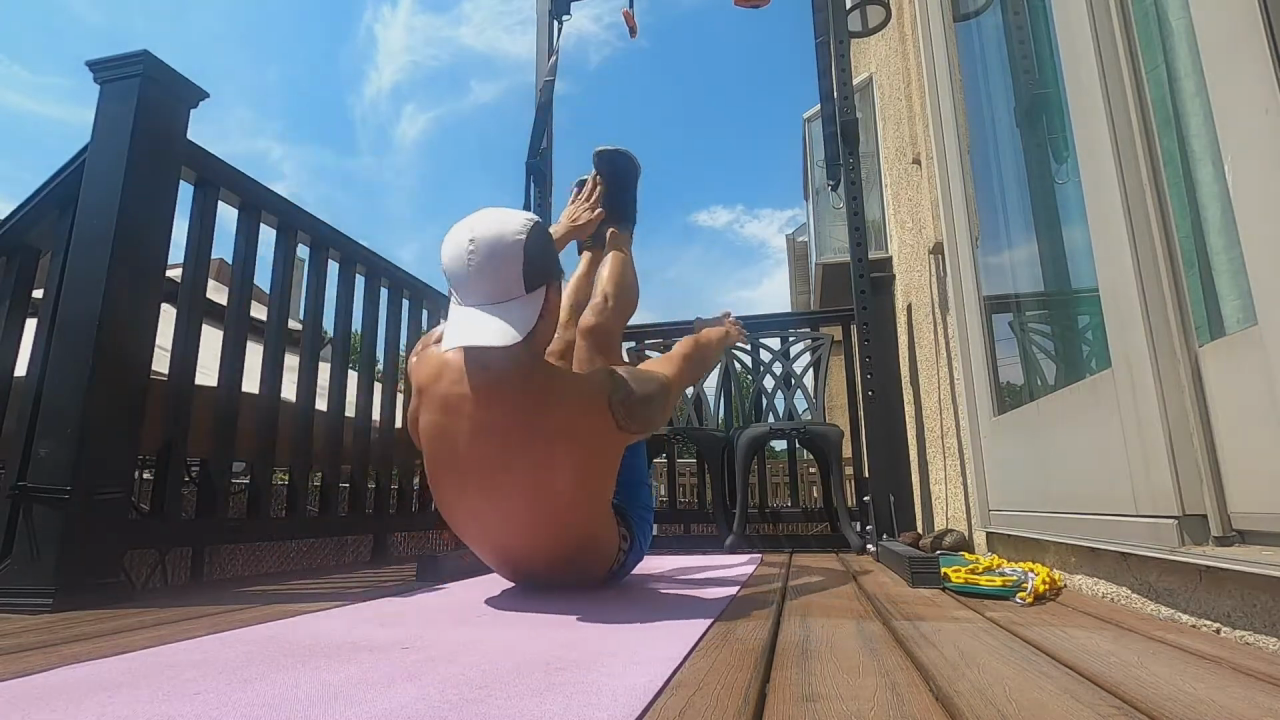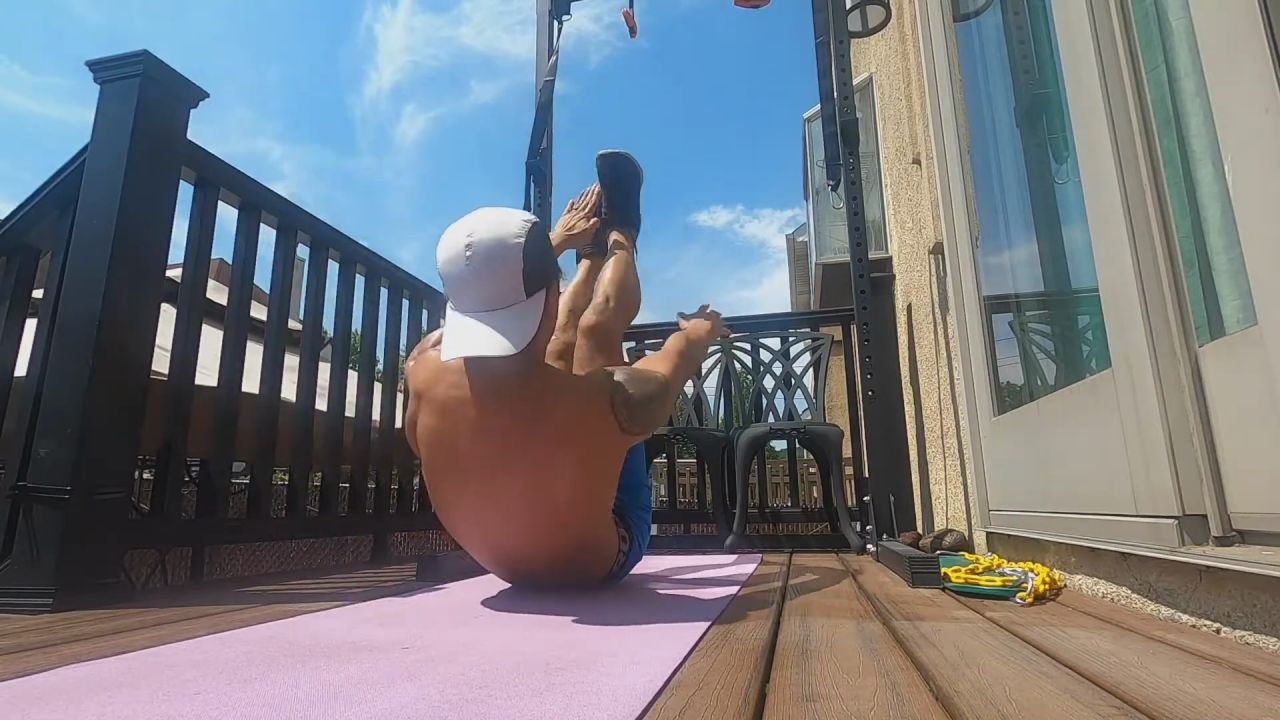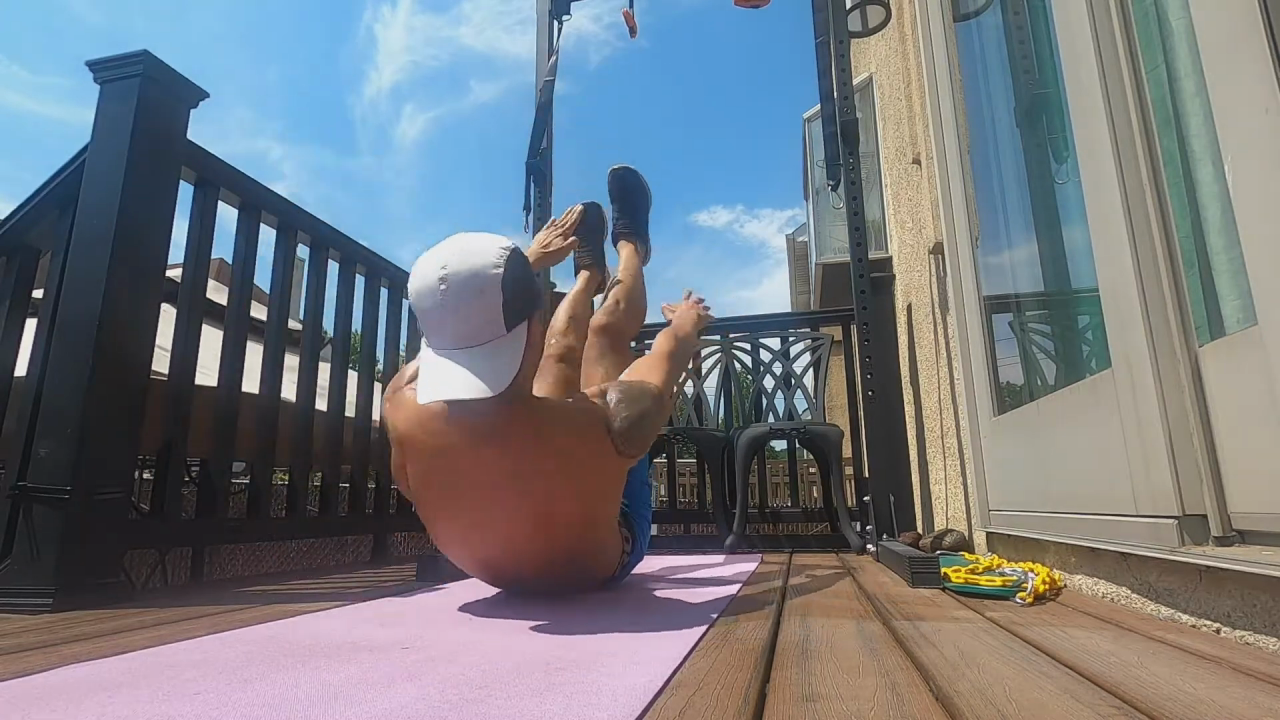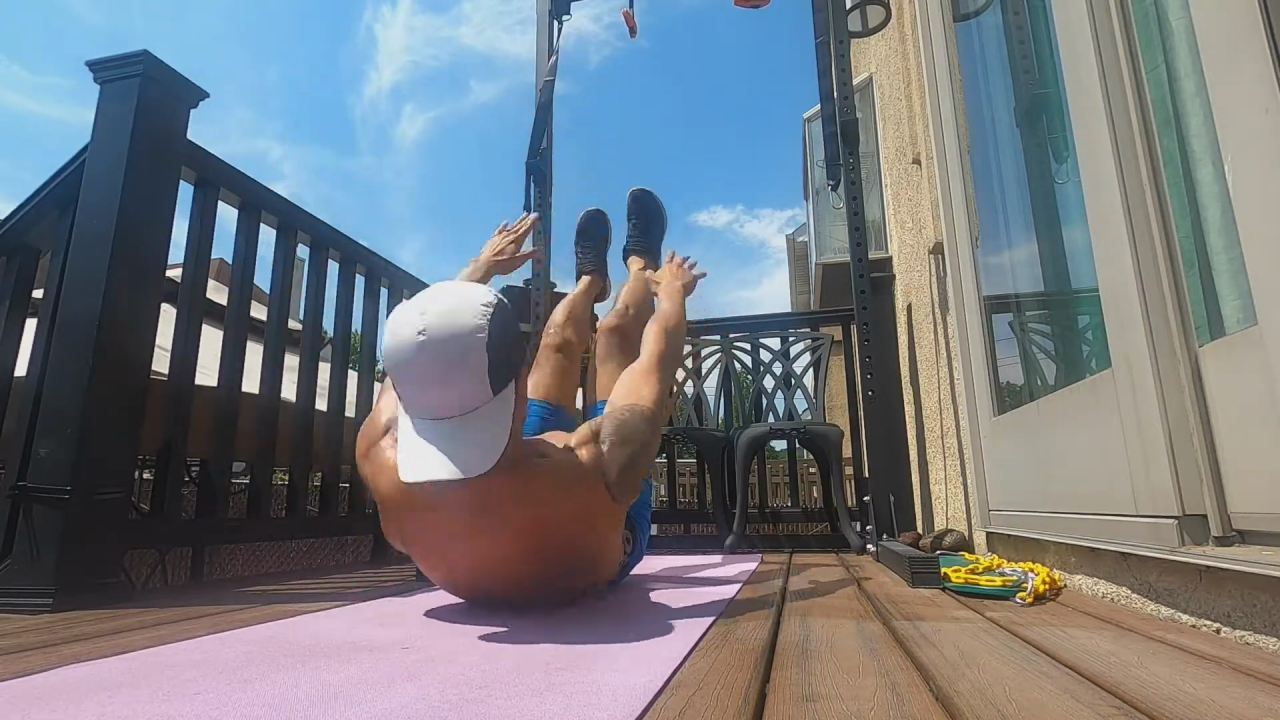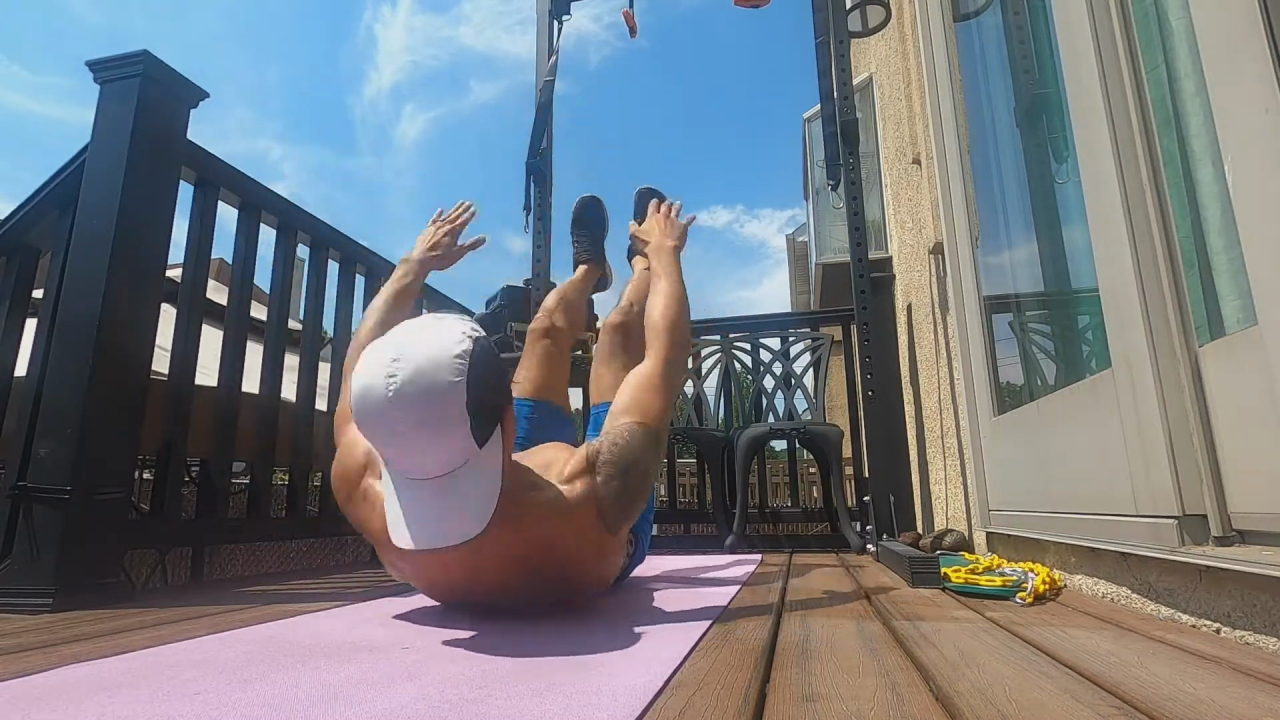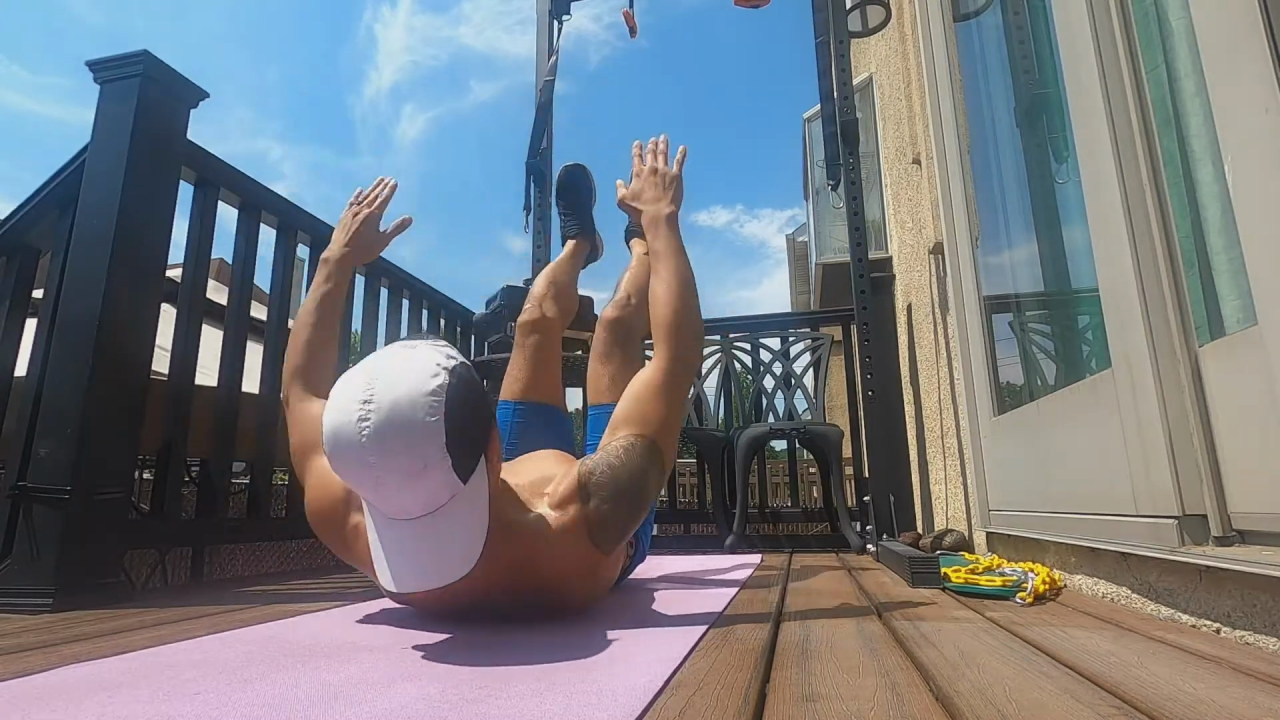
dt=0.1s
person 1, frame 1
left shoulder: (430, 363)
right shoulder: (604, 400)
left elbow: (489, 292)
right elbow: (684, 361)
left wrist: (559, 234)
right wrist: (717, 336)
left hip: (516, 566)
right hip: (603, 561)
left knee: (571, 338)
right knee: (594, 328)
left ankle: (595, 253)
right ankle: (614, 237)
person 1, frame 2
left shoulder: (428, 366)
right shoulder: (607, 399)
left elbow: (486, 292)
right elbow: (677, 354)
left wrist: (552, 243)
right wrist: (702, 332)
right hip: (599, 563)
left knee: (567, 340)
right knee: (594, 328)
left ankle: (595, 256)
right ankle: (618, 241)
person 1, frame 3
left shoulder: (404, 402)
right shoulder: (601, 423)
left elbow: (465, 310)
right elbow: (663, 362)
left wrist: (530, 261)
right wrist: (682, 328)
right hip: (601, 561)
left knee: (563, 350)
right knee: (607, 328)
left ankle: (591, 272)
right ankle: (630, 247)
person 1, frame 4
left shoulder: (385, 461)
right shoulder: (594, 471)
left elbow: (410, 362)
right elbow: (656, 361)
left wrist: (478, 273)
right wrist: (672, 291)
right hip: (595, 564)
left knee: (560, 342)
right knee: (618, 330)
left ankle: (591, 280)
right ankle: (641, 263)
person 1, frame 5
left shoulder: (366, 493)
right shoulder: (591, 502)
left elbow: (358, 369)
right elbow: (666, 361)
left wrist: (413, 267)
right wrist: (668, 251)
right hip: (598, 562)
left knee: (548, 328)
right knee: (620, 329)
left ankle: (589, 269)
right ankle: (646, 261)
person 1, frame 6
left shoulder: (345, 527)
right shoulder: (584, 529)
left elbow: (303, 390)
right elbow: (677, 357)
left wrist: (336, 263)
right wrist: (661, 219)
left knee: (537, 321)
right knee: (617, 324)
left ankle: (579, 242)
right ankle: (640, 240)
